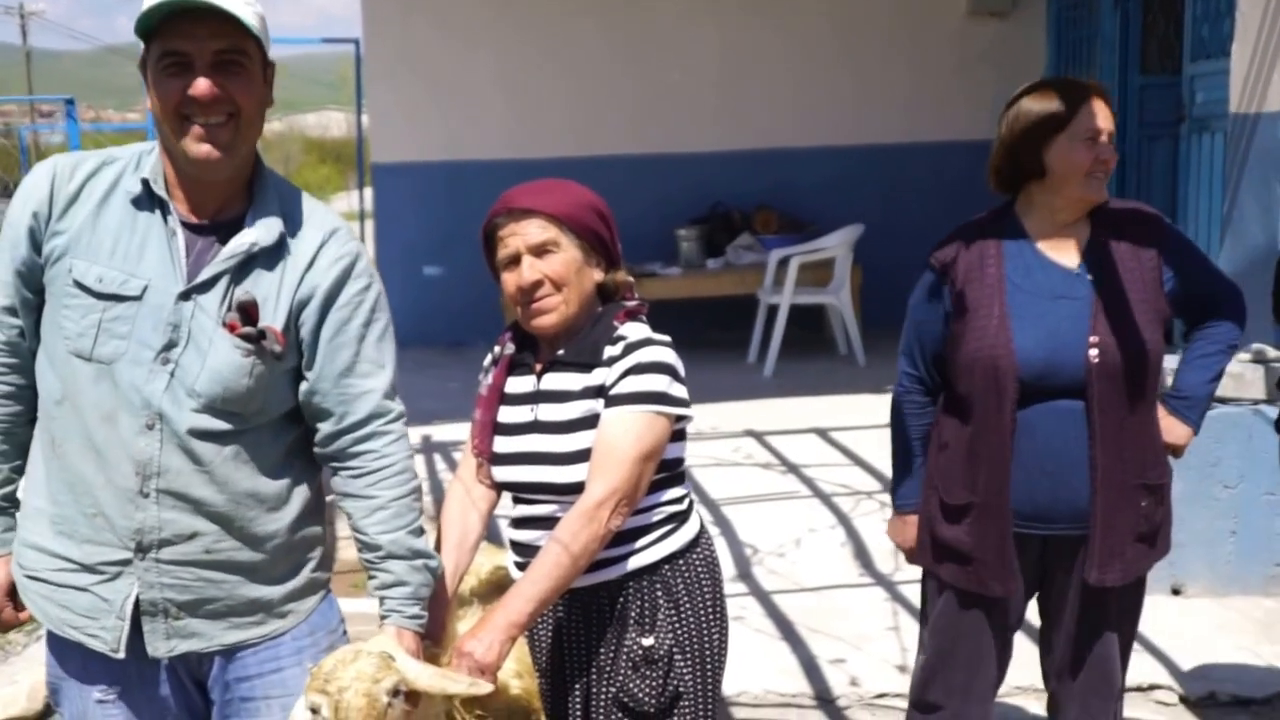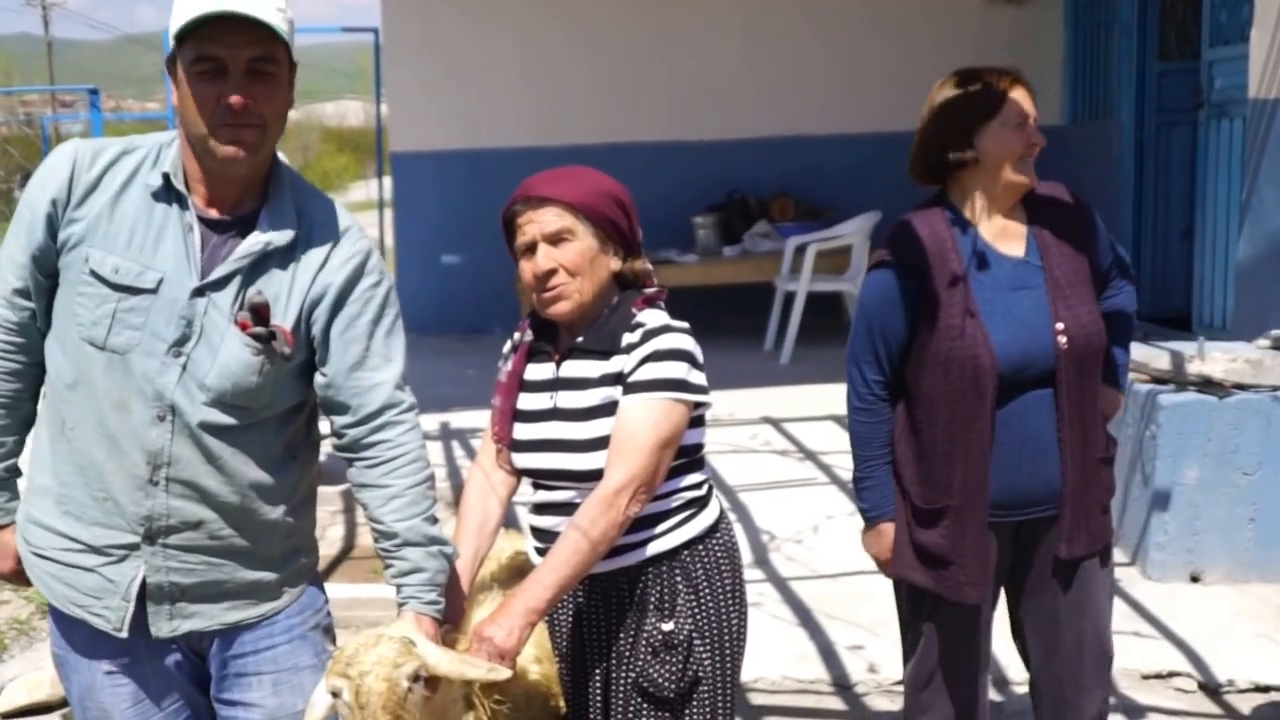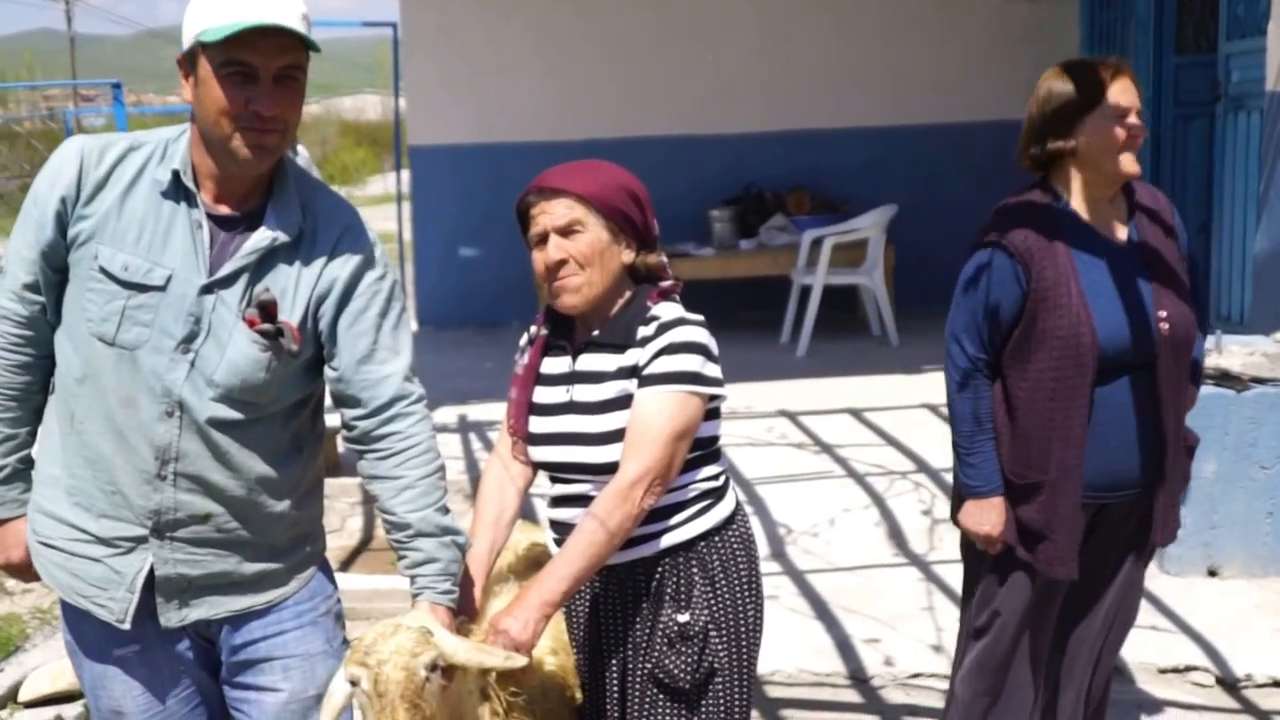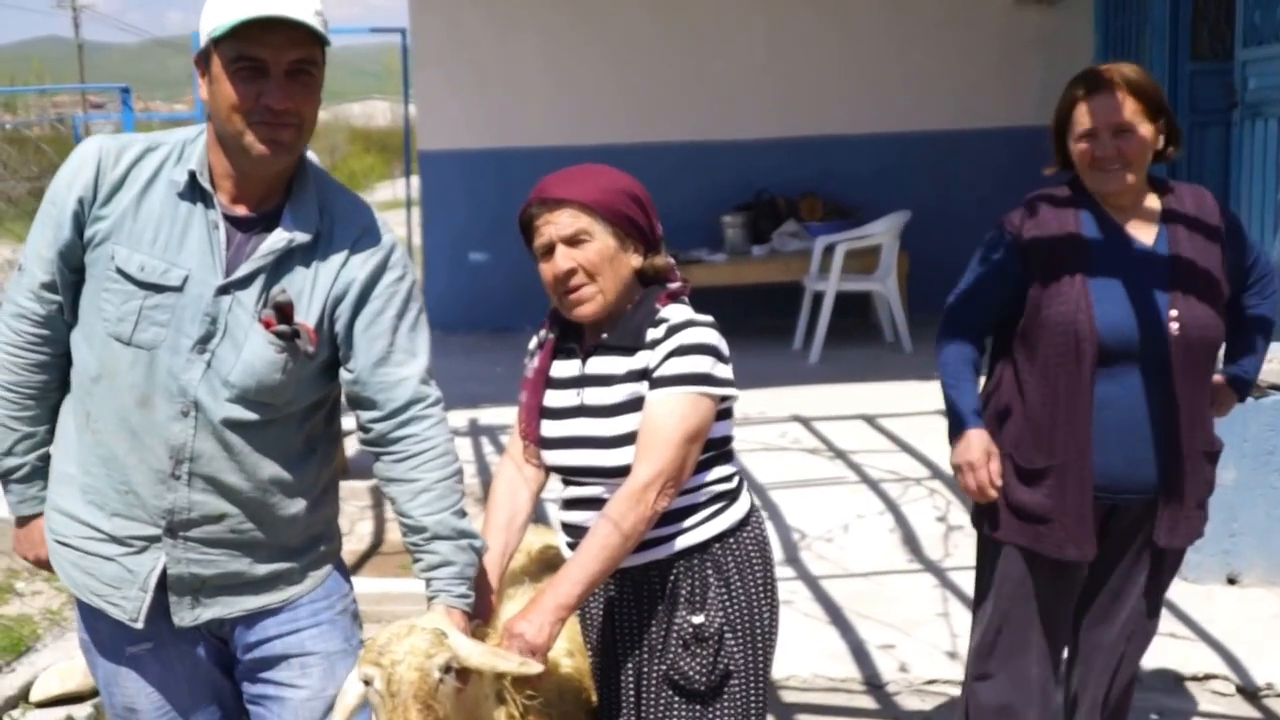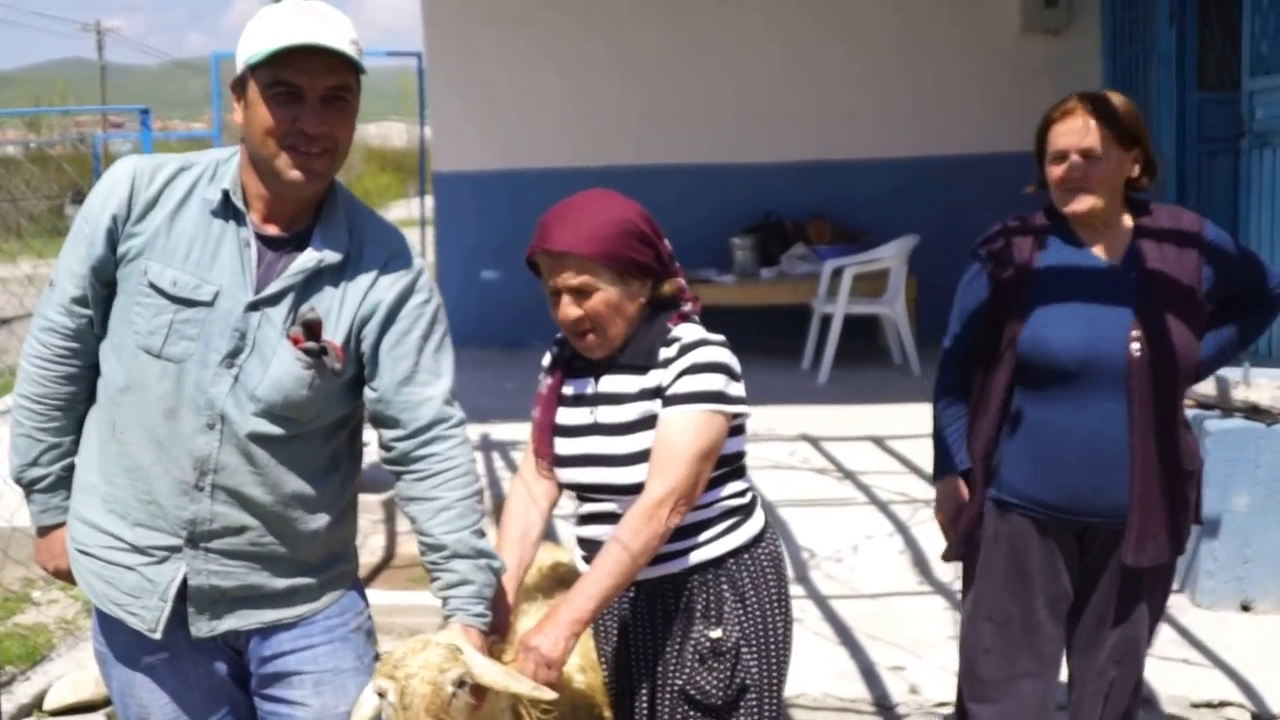
dt=0.7s
person 1, frame 1
left shoulder: (320, 252)
right shoulder: (58, 197)
left elbow: (366, 443)
left wrist: (404, 612)
left hip: (271, 618)
right hip: (92, 615)
person 1, frame 2
left shoulder: (332, 249)
right shoulder: (78, 182)
left elbow: (379, 430)
left wrist: (422, 597)
left hip: (265, 602)
right hip: (95, 589)
person 1, frame 3
left shoulder: (338, 242)
right shoulder: (85, 178)
left elbow: (388, 420)
left wrist: (435, 587)
left hip: (275, 589)
right hip: (105, 577)
person 1, frame 4
left shoulder: (357, 245)
right shoulder: (105, 176)
left elbow: (406, 423)
left wrist: (452, 592)
left hip: (291, 587)
right hip: (123, 575)
person 1, frame 5
left shoulder: (383, 269)
right shoulder: (137, 195)
left elbow: (428, 443)
right elbow: (59, 351)
left wrist: (469, 609)
right wrist: (51, 506)
left hip: (305, 602)
right hip: (141, 586)
person 2, frame 1
left shoulder: (1143, 240)
right shoulder: (963, 260)
left elbow: (1223, 309)
right elbow: (918, 389)
left wrist: (1185, 406)
right wrist: (908, 502)
left hip: (1105, 526)
right hip: (980, 524)
person 2, frame 2
left shoulder: (1069, 220)
right shoulder: (915, 254)
left elbow: (1117, 287)
right elbow: (869, 388)
left wrist: (1110, 379)
right wrist: (879, 510)
left hip: (1065, 506)
right hip: (953, 514)
person 2, frame 3
left shoulder: (1155, 211)
right shoulder: (1019, 235)
left elbow: (1188, 302)
right elbow: (967, 363)
left wrist: (1188, 379)
right wrist: (981, 487)
left hip: (1134, 494)
right hip: (1033, 493)
left knee: (1093, 652)
right knee: (1001, 662)
person 2, frame 4
left shoulder: (1202, 217)
right shoulder: (1035, 227)
right elbow: (959, 327)
right wrist: (967, 425)
left hip: (1156, 495)
right hip: (1045, 488)
left knee: (1116, 654)
right knee: (1015, 663)
person 2, frame 5
left shoulder: (1185, 243)
right shoulder: (1008, 252)
right elbow: (957, 365)
left wrist: (1185, 364)
right wrist: (950, 472)
left hip: (1137, 511)
right hip: (1022, 510)
person 3, frame 1
left shoulder: (640, 357)
right shoulder: (504, 360)
left elbow: (605, 506)
right elbow: (472, 485)
left wrist: (501, 625)
right wrist: (435, 605)
left hip: (647, 601)
right hip: (548, 604)
person 3, frame 2
left shoulder: (658, 343)
right shoulder: (523, 346)
left elbow: (622, 493)
right elbow: (491, 469)
left wrist: (519, 611)
right wrist: (455, 587)
left hip: (667, 587)
right hip: (569, 588)
person 3, frame 3
left shoulder: (674, 336)
right shoulder: (540, 339)
left elbow: (638, 485)
right elbow: (508, 461)
left wrist: (535, 603)
right wrist: (472, 578)
left hip: (683, 578)
right hip: (587, 580)
person 3, frame 4
left shoulder: (684, 338)
right shoulder: (549, 344)
left elbow: (650, 488)
right elbow: (520, 465)
left wrist: (550, 607)
right wrist: (484, 582)
left hip: (698, 580)
right hip: (600, 583)
person 3, frame 5
left shoulder: (697, 358)
right shoulder: (562, 361)
left elbow: (664, 504)
right elbow: (533, 481)
left wrist: (566, 620)
right wrist: (500, 596)
left hip: (713, 593)
right hip: (615, 594)
